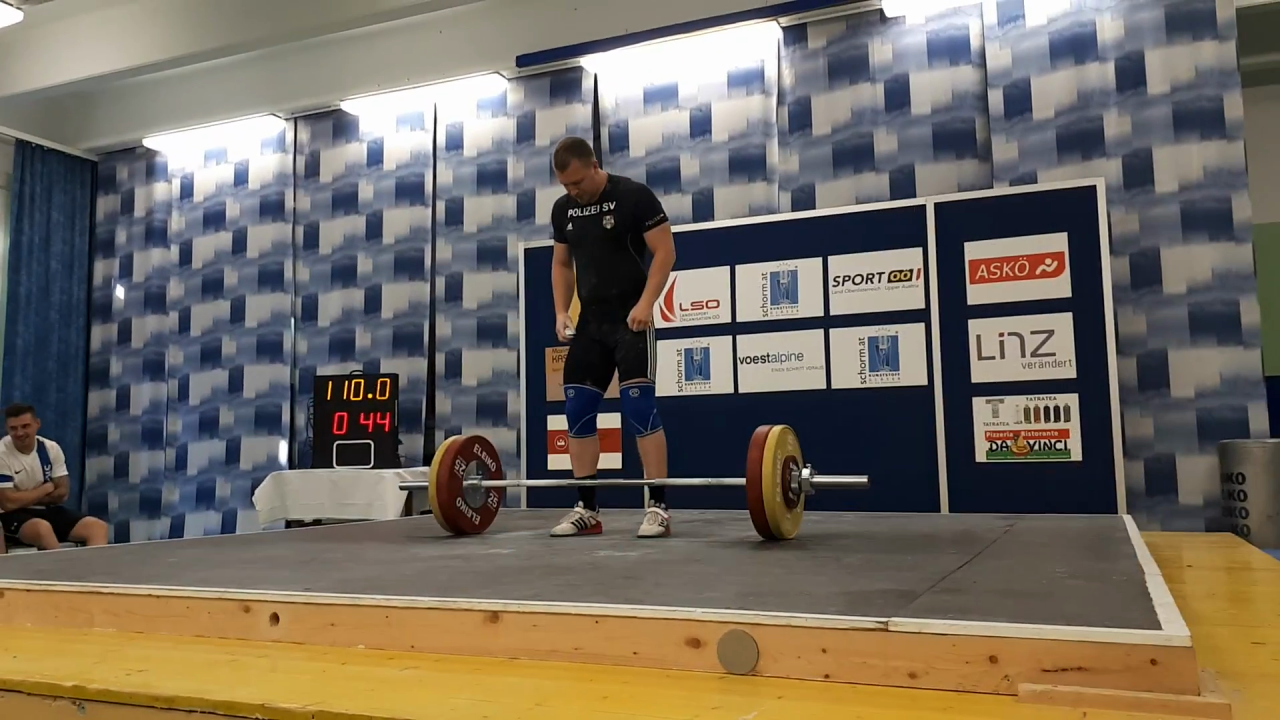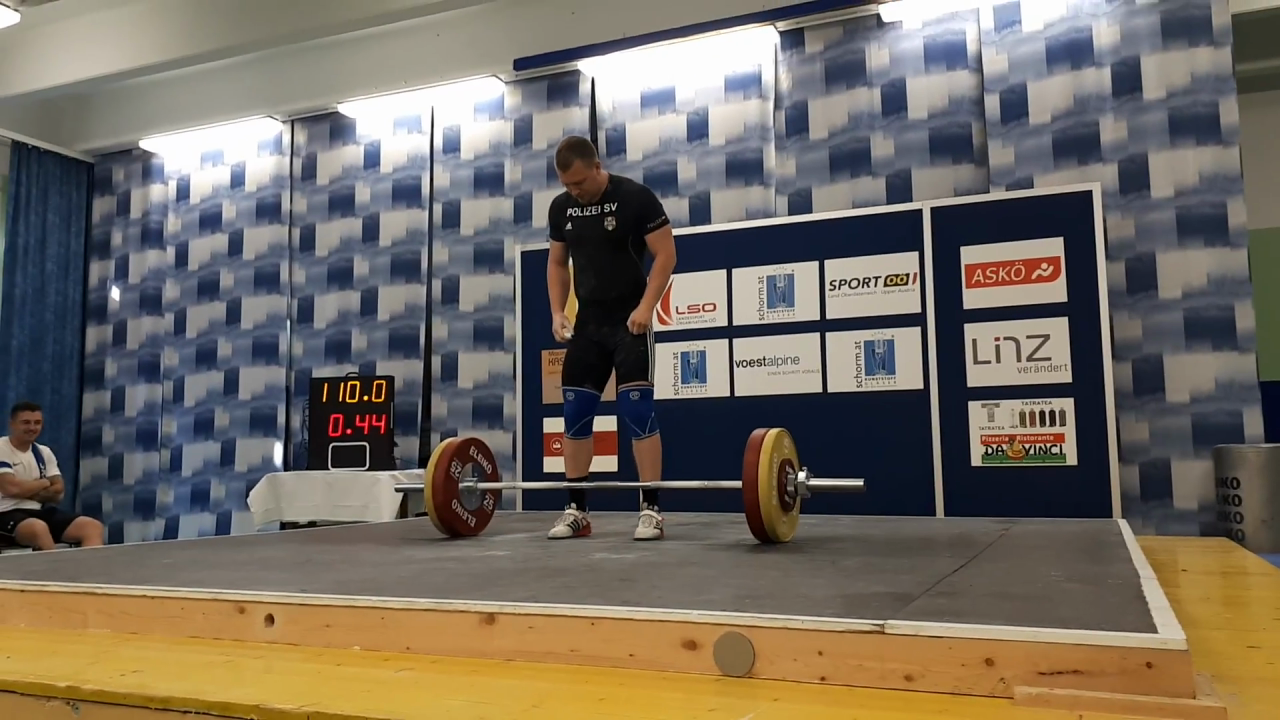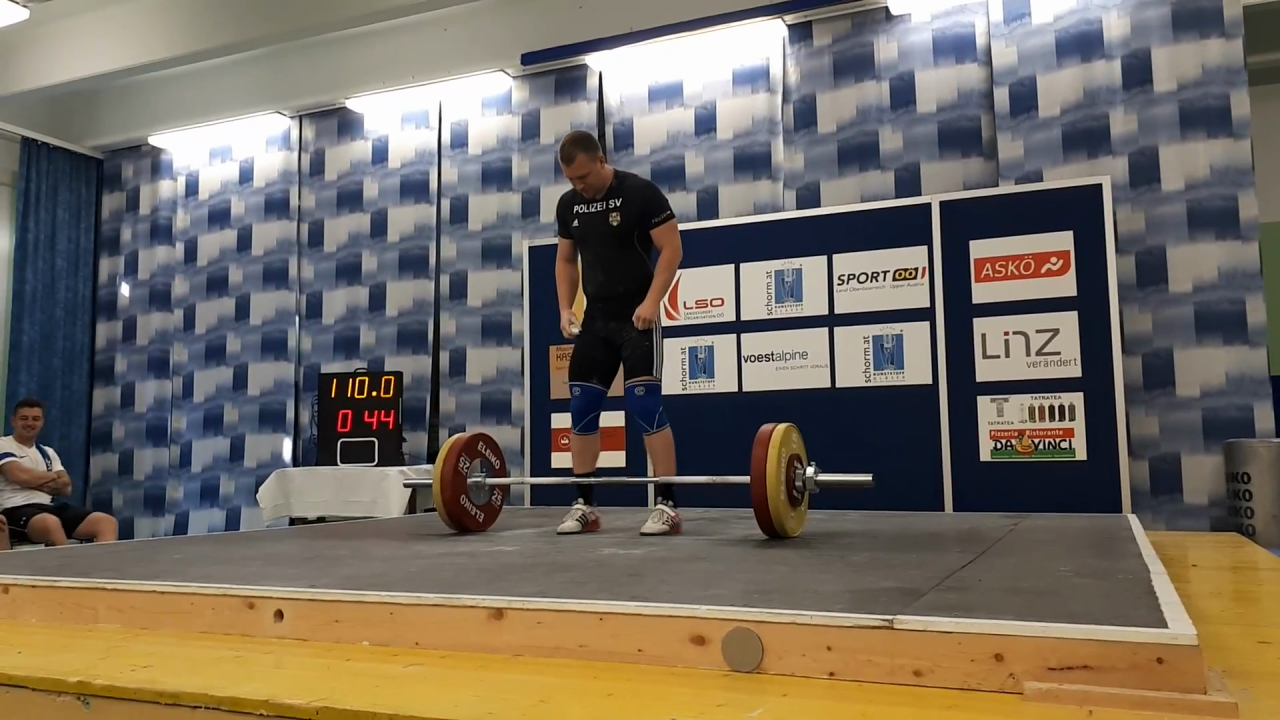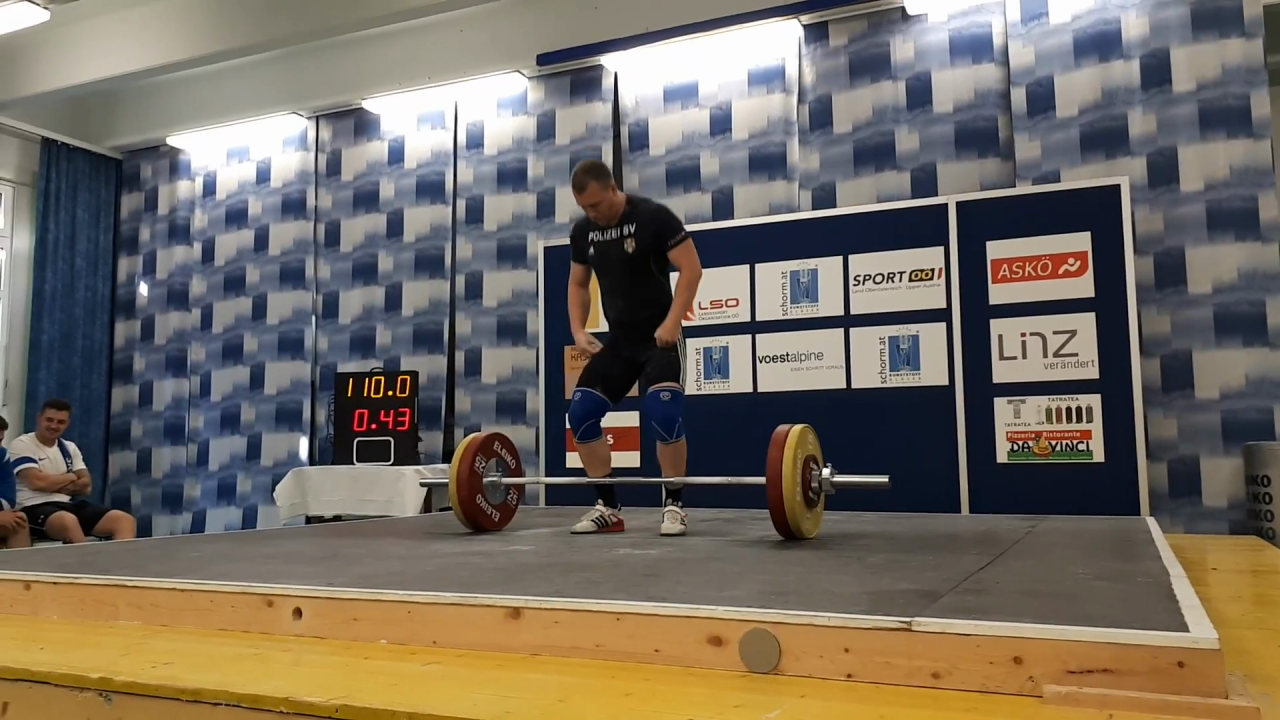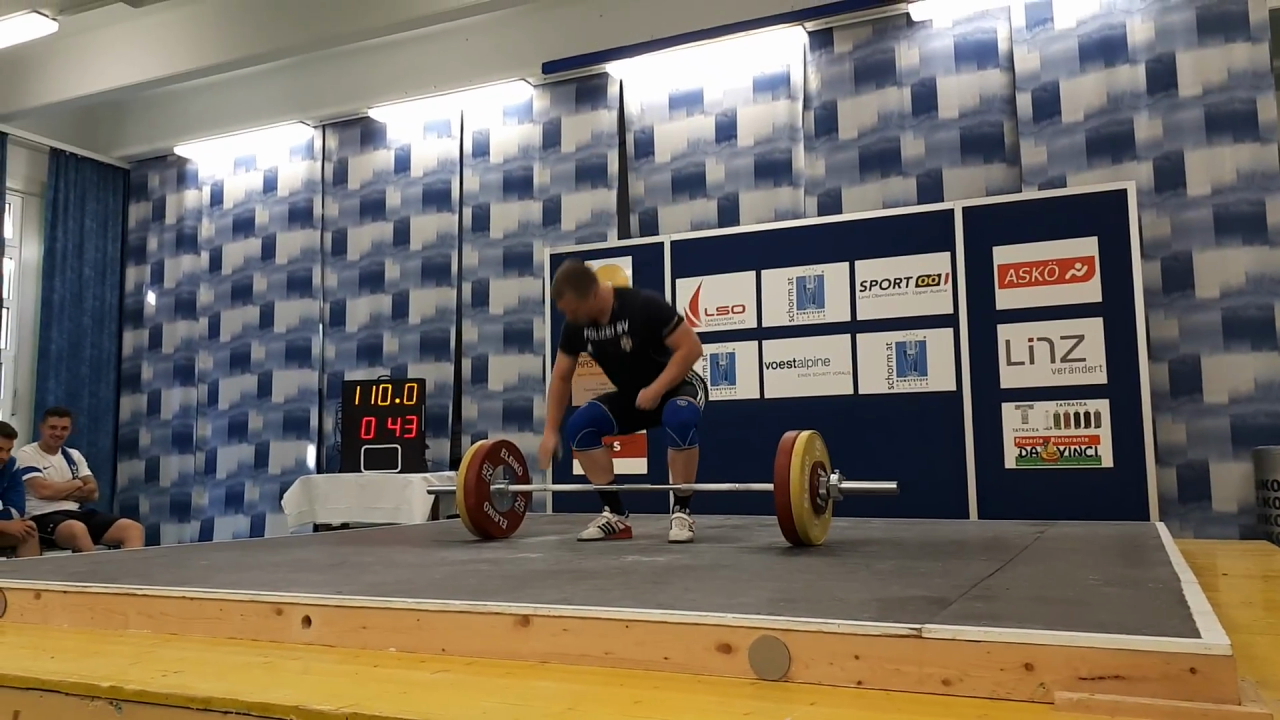
dt=0.4s
person 1, frame 1
left shoulder: (635, 195)
right shoulder: (563, 209)
left elbow: (665, 251)
left wrist: (647, 302)
right wrist: (561, 312)
left hip: (631, 318)
right hip: (589, 322)
left knee: (639, 406)
right knee: (577, 410)
left ankle: (657, 507)
right ankle: (586, 508)
person 1, frame 2
left shoulder: (636, 198)
right shoulder: (561, 207)
left elbow: (666, 254)
right elbow: (557, 262)
left wrist: (646, 306)
right wrist: (557, 312)
left hip: (629, 321)
right hip: (586, 324)
left knee: (636, 409)
right knee: (575, 413)
left ankle: (651, 509)
right ankle: (576, 509)
person 1, frame 3
left shoulder: (640, 192)
right shoulder: (568, 204)
left elbow: (671, 249)
right elbow: (565, 260)
left wrist: (651, 302)
right wrist: (565, 308)
left hip: (636, 316)
right hip: (594, 319)
left knee: (644, 406)
right knee: (582, 409)
left ankle: (666, 504)
right ankle: (585, 505)
person 1, frame 4
left shoulder: (653, 217)
right shoulder: (582, 231)
left elbow: (691, 268)
right elbow: (577, 284)
left wrist: (671, 322)
right wrist: (578, 330)
left hip: (658, 337)
right hip: (617, 340)
left knee: (662, 411)
right knee: (581, 413)
left ankle: (674, 504)
right ankle: (608, 507)
person 1, frame 5
left shoulder: (644, 306)
right shoulder: (576, 326)
left elbow: (691, 347)
right elbow: (561, 377)
left wrist: (656, 389)
right wrist: (550, 432)
left hip: (676, 388)
right hip: (630, 396)
left knee: (680, 418)
right knee: (579, 425)
left ankle: (682, 512)
right ankle: (615, 514)
